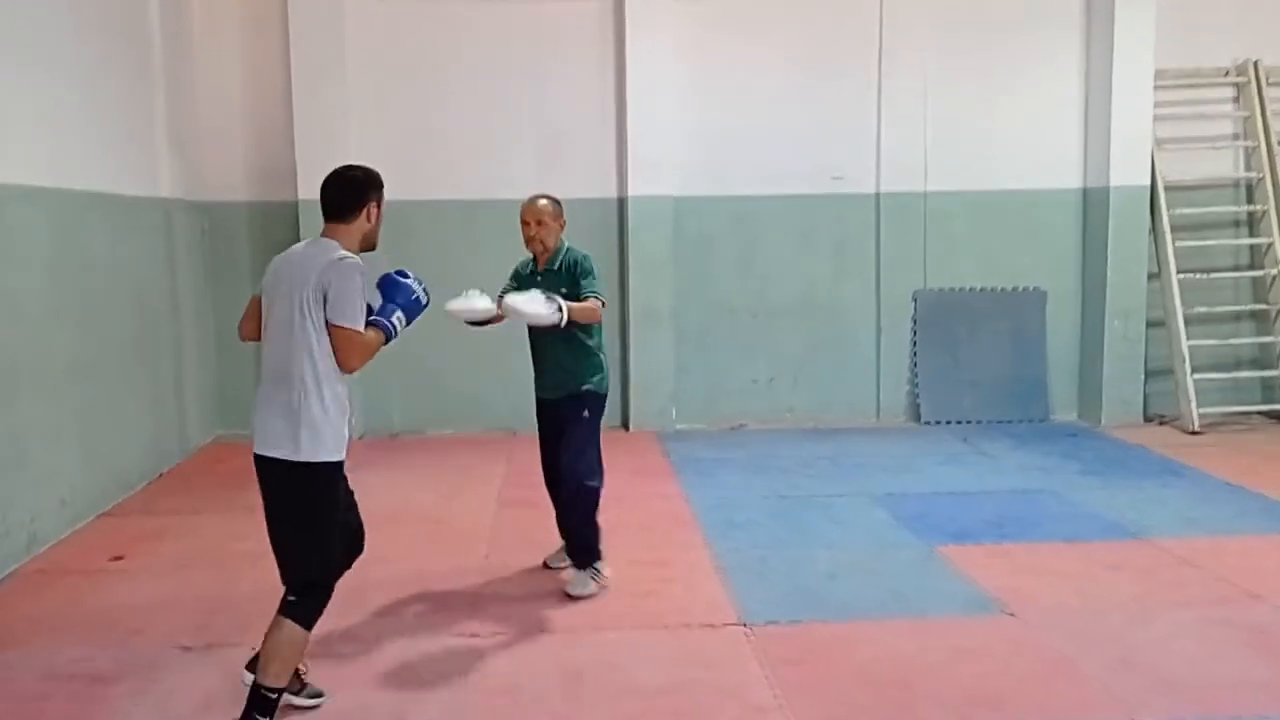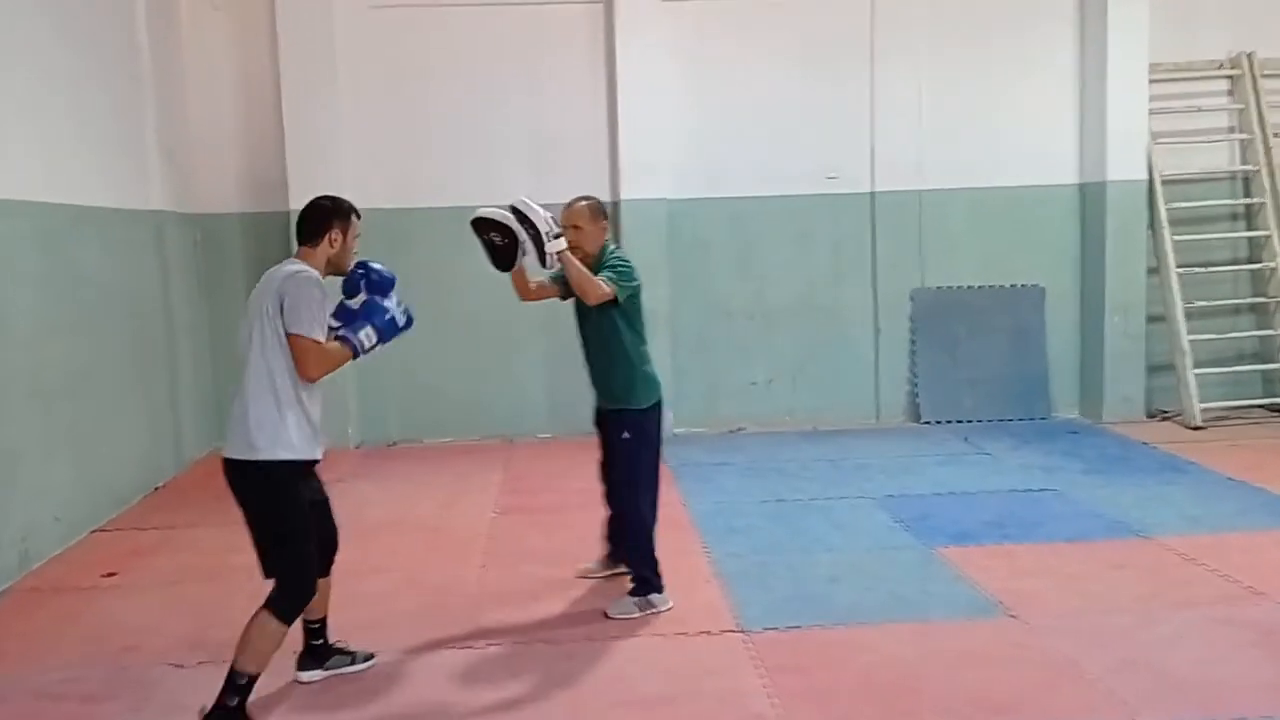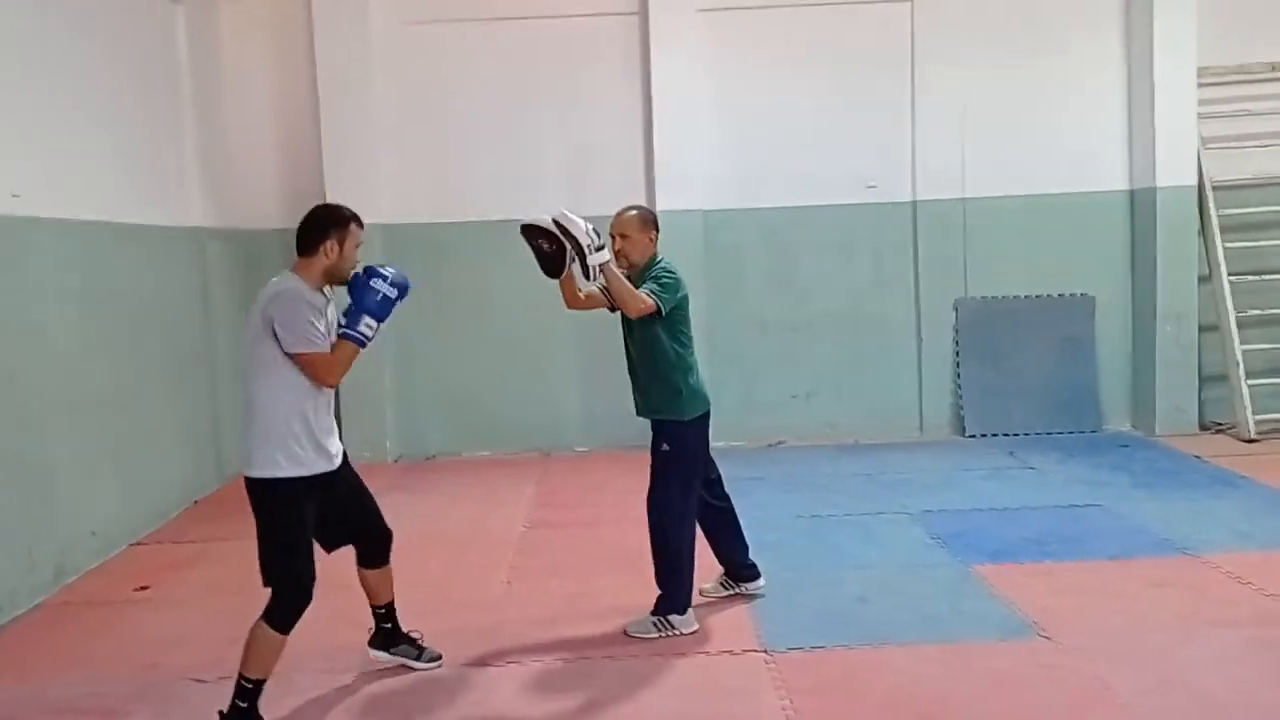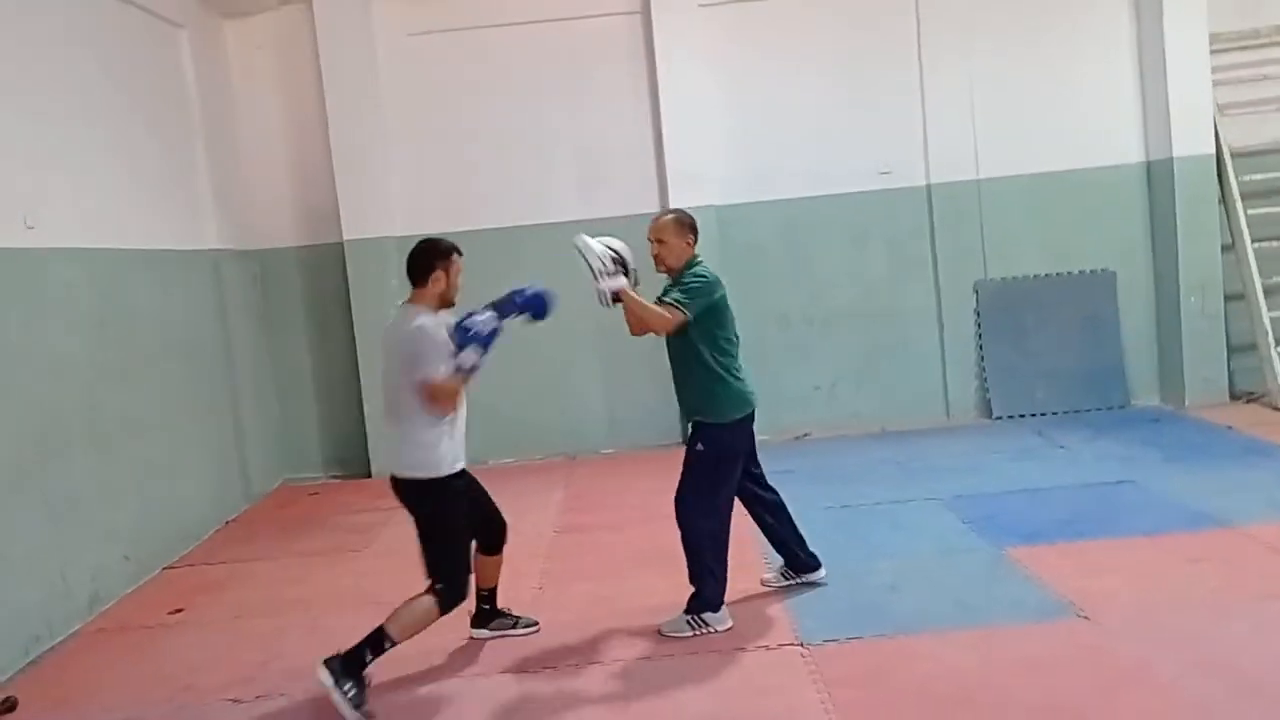
dt=0.5s
person 1, frame 1
left shoulder: (287, 262)
right shoulder: (341, 267)
left elbow: (248, 329)
right elbow: (351, 356)
right wrist: (395, 313)
left hip: (279, 442)
right hip: (307, 449)
left knee: (344, 543)
right knee: (310, 585)
left ankle: (273, 662)
person 1, frame 2
left shoulder: (282, 279)
right shoulder: (303, 282)
right elbow: (311, 366)
left wrist: (354, 306)
right wrist: (369, 330)
left hip: (280, 453)
right hip: (270, 459)
left knee: (321, 544)
right knee: (292, 586)
left ankle: (316, 649)
person 1, frame 3
left shoulder: (314, 295)
right shoulder: (287, 299)
left elbow: (333, 349)
right elbow: (327, 374)
left wrist: (361, 310)
right wrist: (370, 314)
left hip: (326, 460)
right hip: (282, 474)
left knee: (376, 542)
right knee: (293, 597)
left ankle: (389, 636)
person 1, frame 4
left shoulder: (430, 318)
right shoulder: (419, 330)
left elbow: (479, 320)
right elbow: (446, 401)
left wrist: (505, 306)
right wrist: (470, 348)
left hip: (441, 467)
right hip: (428, 476)
left knee: (493, 530)
right knee: (449, 589)
left ankle: (487, 614)
right ankle: (350, 665)
person 2, frame 1
left shoulder: (579, 262)
right shoulder: (526, 270)
left elbow: (594, 311)
right elbow: (498, 307)
left wrist: (562, 309)
left hip: (584, 385)
right hip: (547, 388)
left knee: (578, 470)
right knee: (554, 472)
left ankle: (590, 561)
right ankle: (575, 544)
person 2, frame 2
left shoulder: (619, 266)
right shoulder: (578, 270)
left elbow: (595, 294)
right elbow: (529, 292)
left wrist: (560, 251)
right wrist: (513, 259)
left hip: (634, 399)
right hip: (610, 398)
left knee: (632, 491)
right knee: (615, 481)
left ankle: (650, 590)
right ankle: (619, 554)
person 2, frame 3
left shoulder: (666, 277)
right shoulder: (627, 280)
left elbow: (635, 307)
right elbow: (577, 301)
left wrist: (602, 262)
left hip: (681, 410)
right hip: (675, 409)
left knee: (668, 507)
right knee: (706, 492)
left ankle: (675, 611)
right ankle: (742, 573)
person 2, frame 4
left shoulder: (702, 281)
right shoulder: (677, 285)
left elbow: (661, 323)
right elbow: (639, 327)
left wrist: (622, 288)
right wrist: (621, 291)
left hip: (721, 413)
right hip: (728, 409)
left knee: (697, 506)
right knee: (753, 488)
left ankle: (708, 609)
right ankle: (803, 564)
